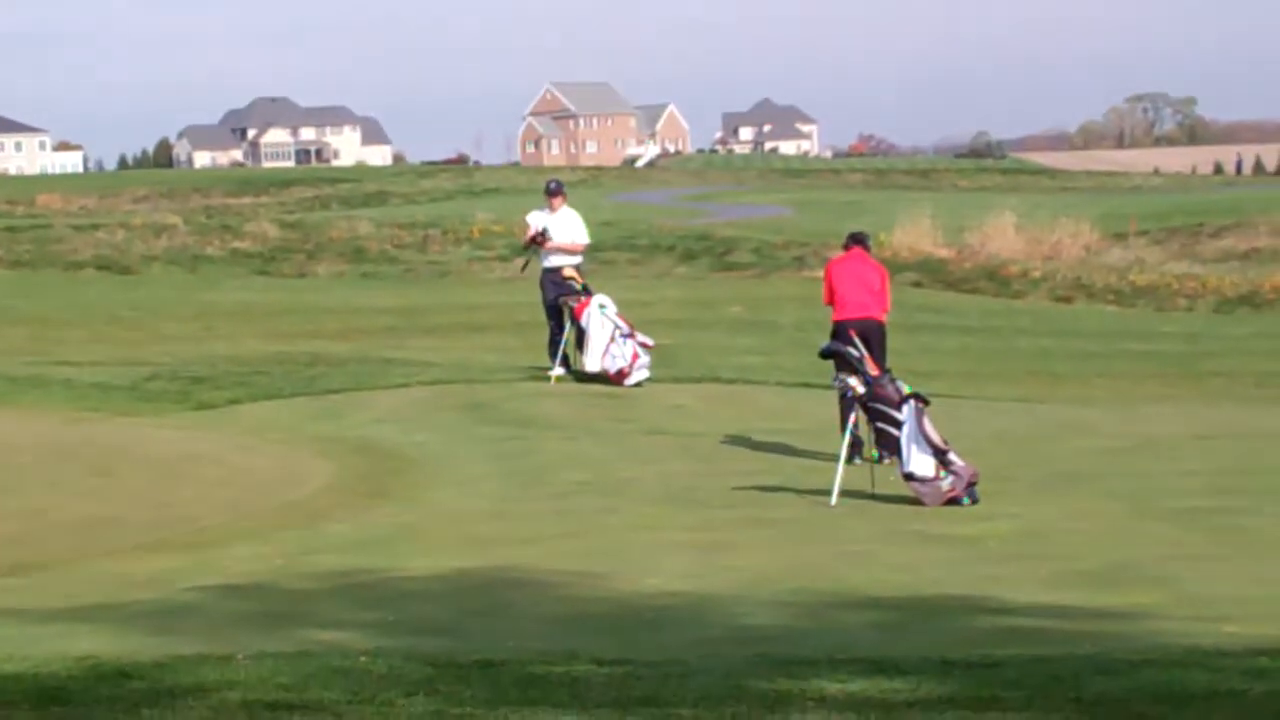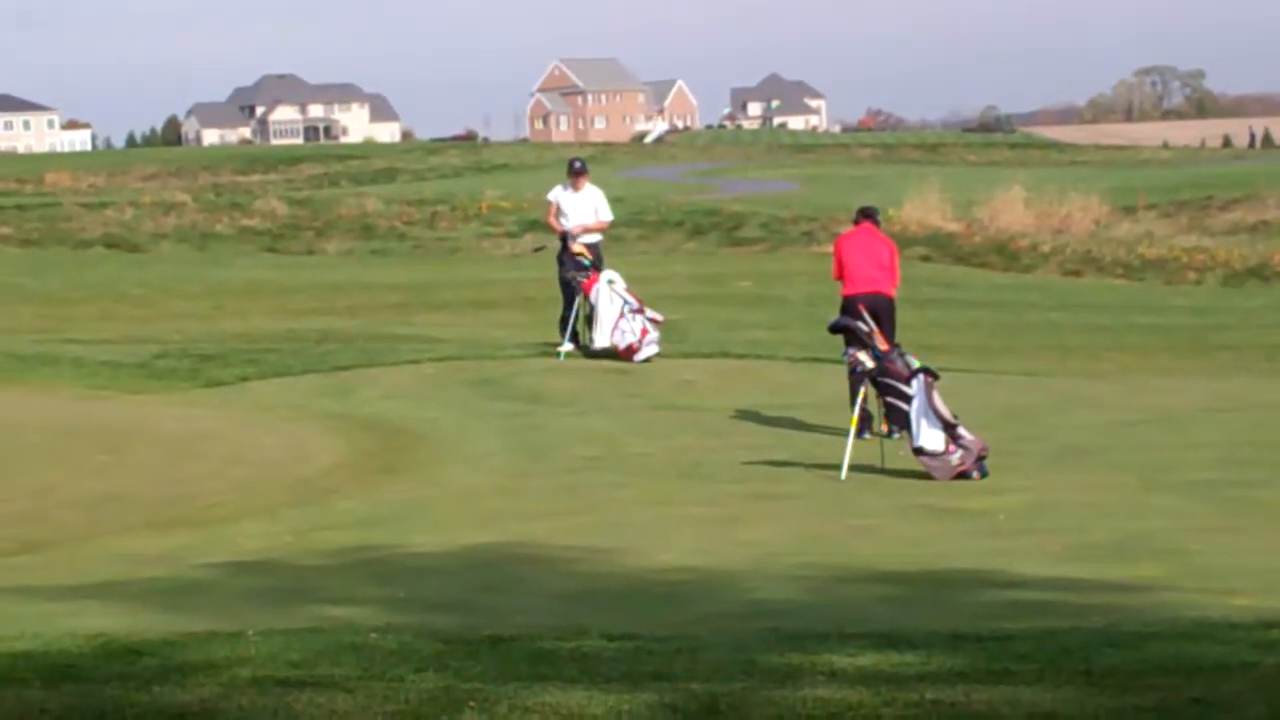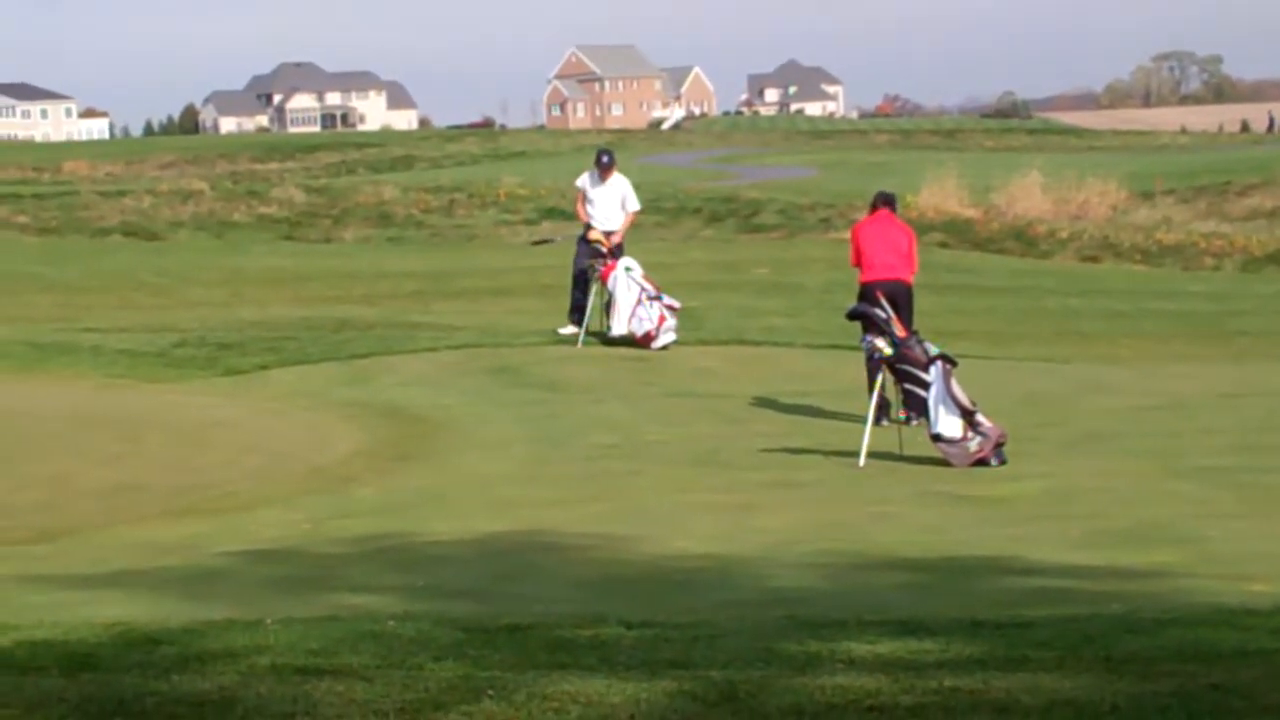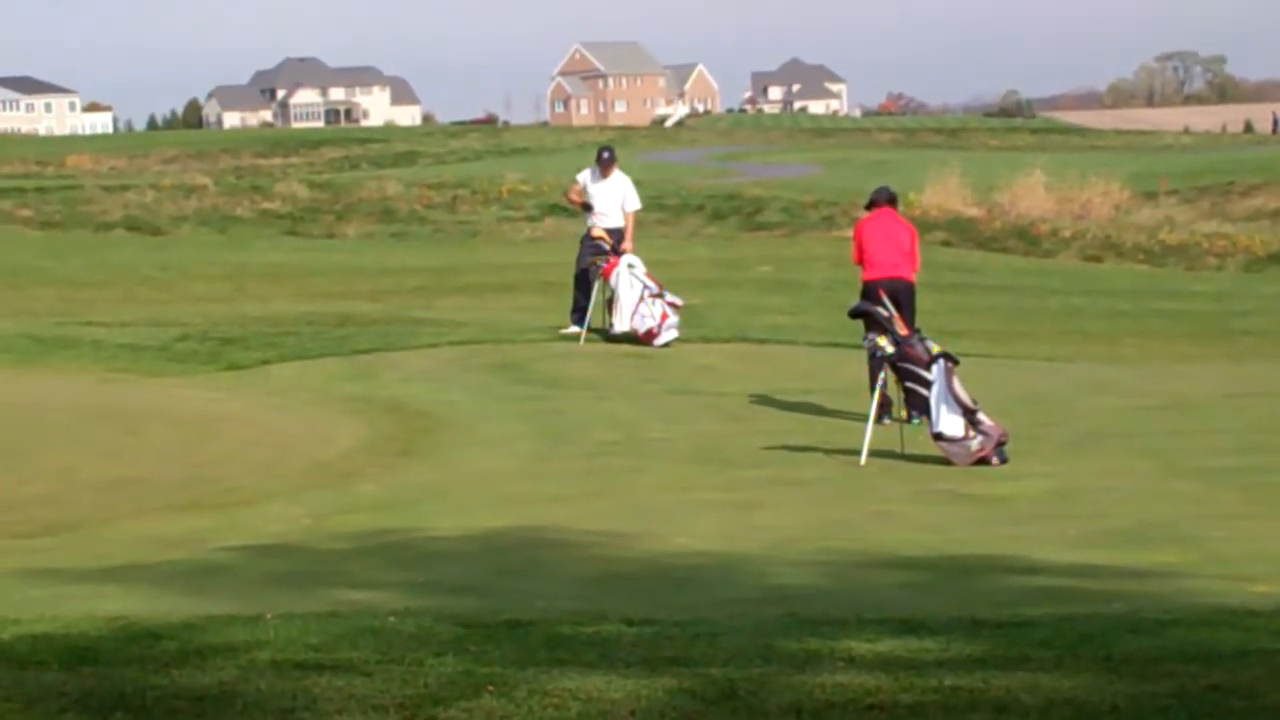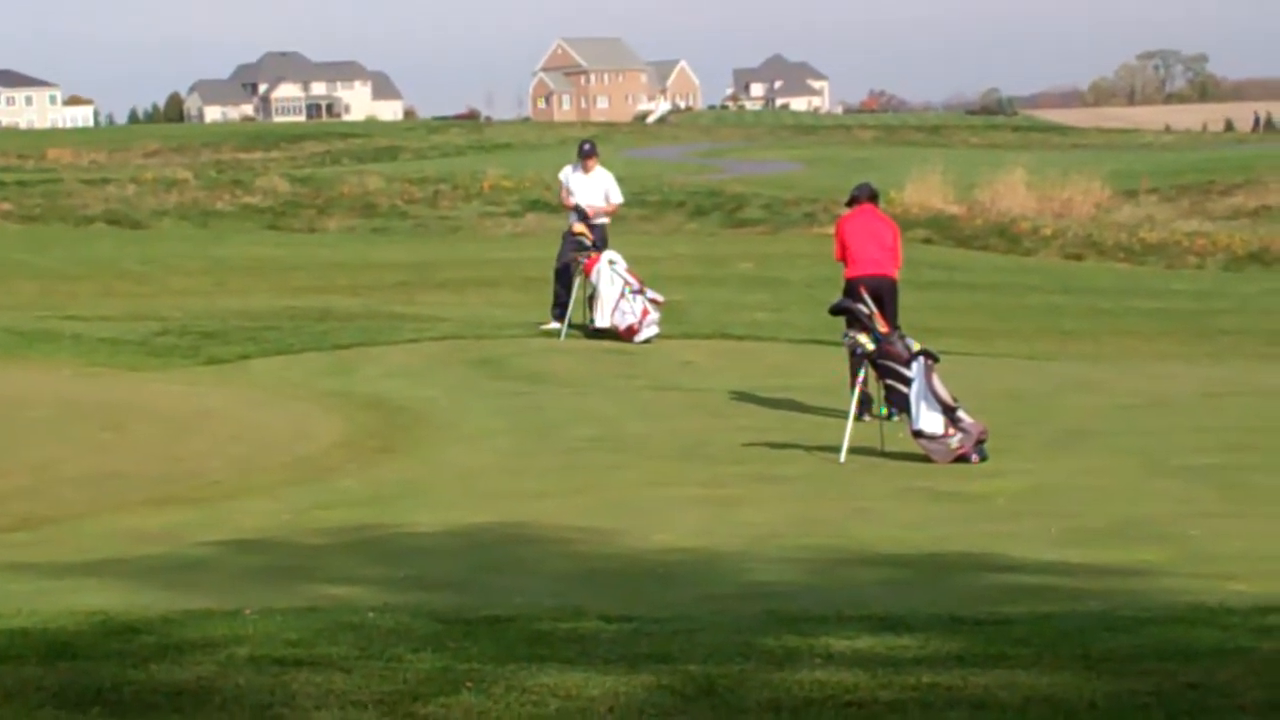
dt=0.5s
person 1, frame 1
left shoulder: (833, 266)
right shoulder: (878, 267)
left elbow: (828, 299)
right elbow: (886, 305)
left hip: (845, 325)
right hip: (874, 325)
left ankle: (854, 449)
person 1, frame 2
left shoulder: (842, 240)
right shoulder: (888, 242)
left elbow: (837, 274)
right elbow: (895, 279)
left hip: (854, 299)
right hip: (883, 299)
left ankle: (863, 424)
right ankle: (894, 423)
person 1, frame 3
left shoulder: (860, 227)
right shoulder: (906, 229)
left elbow: (855, 261)
right elbow: (913, 266)
left hip: (872, 286)
right hip: (901, 286)
left knee: (874, 349)
left ankle: (881, 411)
right ankle: (913, 410)
person 1, frame 4
left shoulder: (862, 225)
right shoulder: (908, 227)
left elbow: (857, 259)
right elbow: (915, 265)
left hip: (875, 284)
right hip: (903, 284)
left ankle: (883, 410)
right ankle: (915, 409)
person 1, frame 5
left shoulder: (844, 221)
right shoulder: (890, 223)
left elbow: (840, 256)
right elbow: (897, 262)
left hip: (857, 281)
right hip: (886, 281)
left ankle: (864, 406)
person 2, frame 1
left shoulder: (573, 217)
right shoulder: (538, 216)
left elbow: (581, 246)
right elbow: (526, 242)
left wrist: (556, 244)
right wrist: (533, 238)
left hip: (571, 271)
right hip: (549, 273)
right knee: (554, 319)
right ankle: (560, 363)
person 2, frame 2
left shoulder: (596, 194)
right shoulder: (558, 192)
left elbow: (605, 223)
right elbow: (550, 217)
left wrist: (583, 227)
right wrist: (560, 231)
left hip: (590, 248)
right hip: (568, 249)
right knee: (569, 293)
right ankle: (570, 339)
person 2, frame 3
left shoulder: (623, 184)
right shoulder: (586, 178)
left elbow: (631, 212)
right elbow: (579, 204)
left wrist: (619, 234)
right wrist: (586, 223)
left hip: (612, 236)
right hip: (590, 235)
right knee: (580, 274)
right ankle: (576, 322)
person 2, frame 4
left shoulder: (624, 182)
right shoulder: (587, 175)
left elbow: (630, 213)
right elbow: (570, 195)
left wrist: (628, 240)
right wrist: (582, 203)
left hip: (615, 234)
right hip: (593, 232)
right knee: (582, 274)
right ankle: (578, 322)
person 2, frame 5
left shoulder: (606, 177)
right shoulder: (568, 172)
left elbow: (616, 205)
right elbow: (563, 199)
left wrist: (597, 210)
right wrist: (576, 207)
left hip: (597, 230)
right knee: (562, 269)
right ankle: (559, 318)
